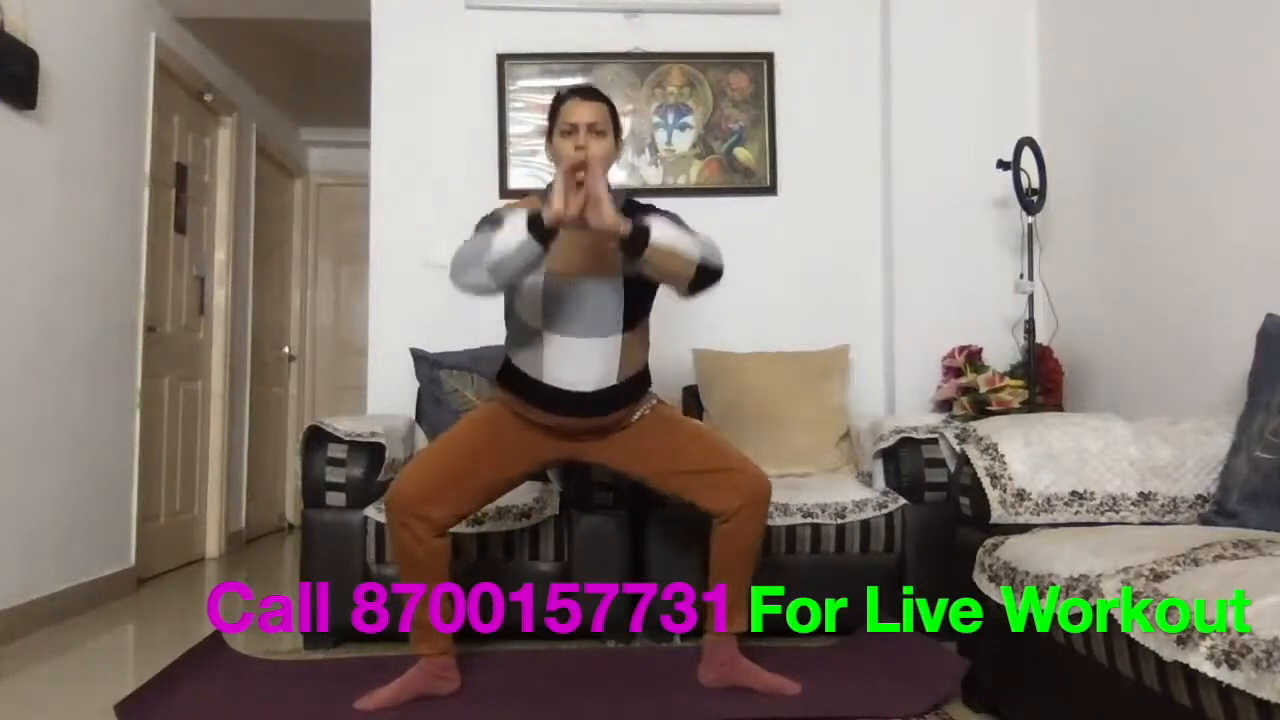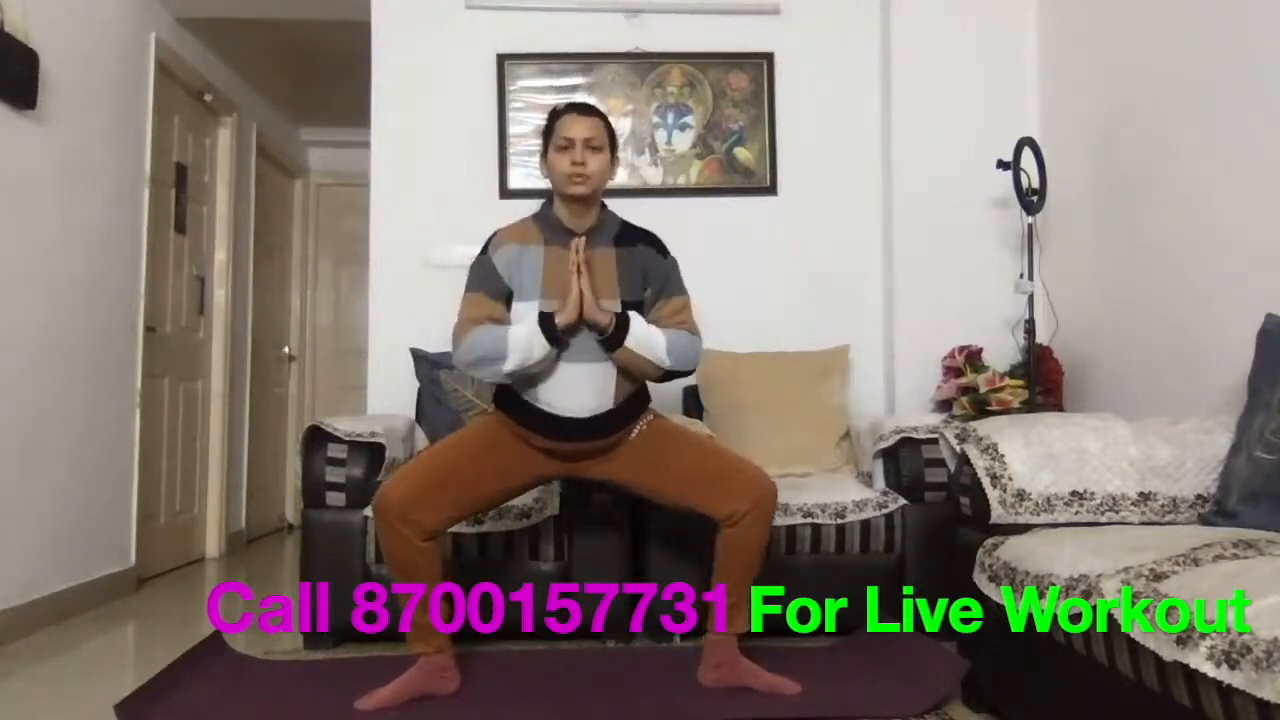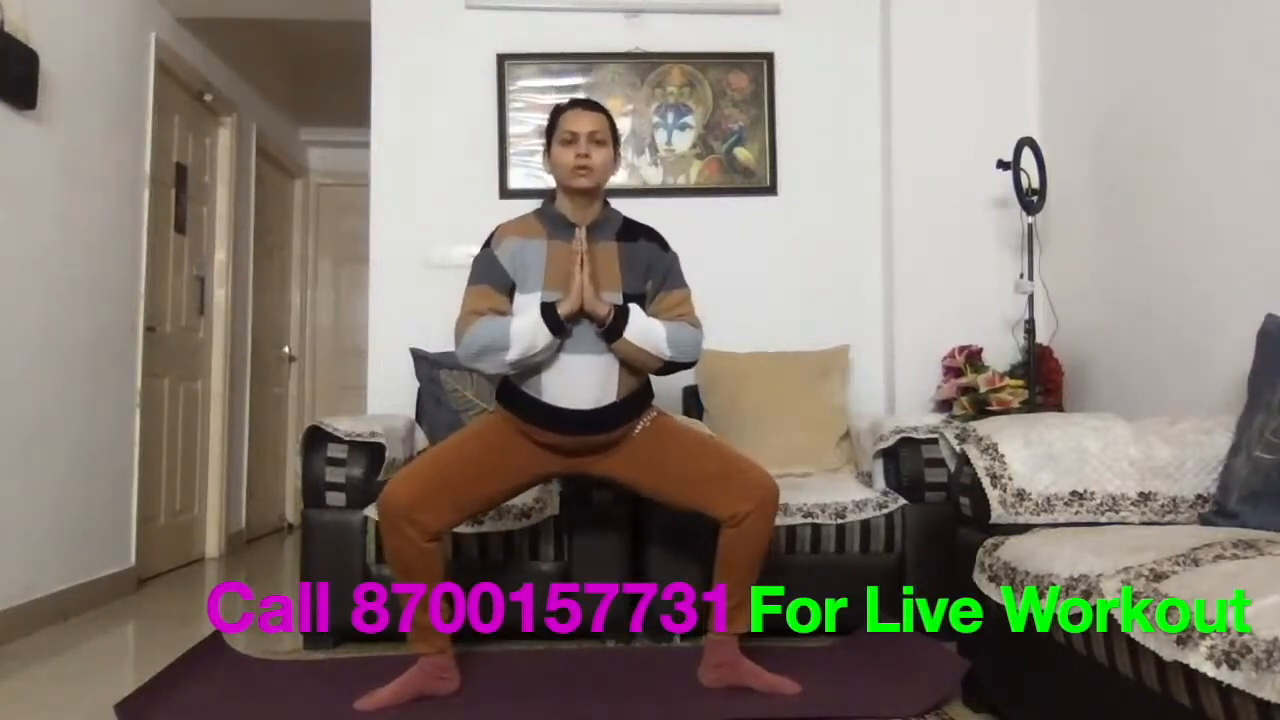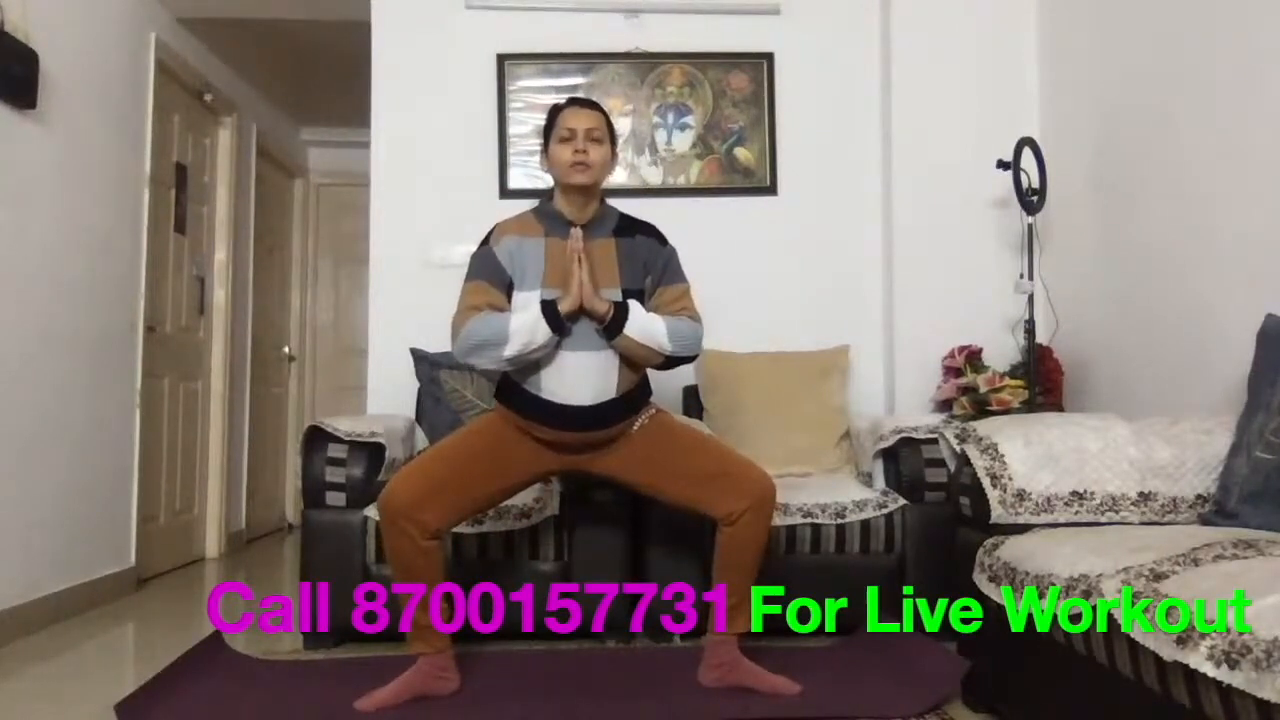
dt=1s
person 1, frame 1
left shoulder: (642, 223)
right shoulder: (520, 220)
left elbow: (704, 269)
right elbow: (468, 272)
left wrist: (624, 226)
right wrist: (546, 220)
left hip: (626, 414)
right hip: (524, 412)
left knee: (747, 491)
right knee: (410, 501)
left ankle: (722, 653)
right ankle: (434, 662)
person 1, frame 2
left shoulder: (645, 252)
right shoulder: (506, 248)
left elbow: (684, 354)
right elbow: (471, 353)
left wrist: (608, 321)
right wrist: (558, 319)
left hip: (623, 430)
right hip: (521, 430)
left knee: (753, 495)
right knee: (397, 506)
left ankle: (723, 654)
right ankle: (433, 662)
person 1, frame 3
left shoulder: (647, 247)
right shoulder: (510, 242)
left elbow: (686, 346)
right elbow: (473, 344)
left wrist: (608, 314)
right wrist: (559, 310)
left hip: (627, 427)
right hip: (525, 427)
left knee: (755, 495)
right knee: (402, 505)
left ankle: (723, 654)
right ankle: (434, 662)
person 1, frame 4
left shoulder: (645, 243)
right shoulder: (508, 240)
left elbow: (686, 340)
right elbow: (470, 341)
left wrist: (608, 311)
right wrist: (558, 308)
left hip: (625, 425)
right hip: (524, 425)
left knee: (752, 493)
right knee: (403, 505)
left ankle: (723, 653)
right ankle: (433, 662)
